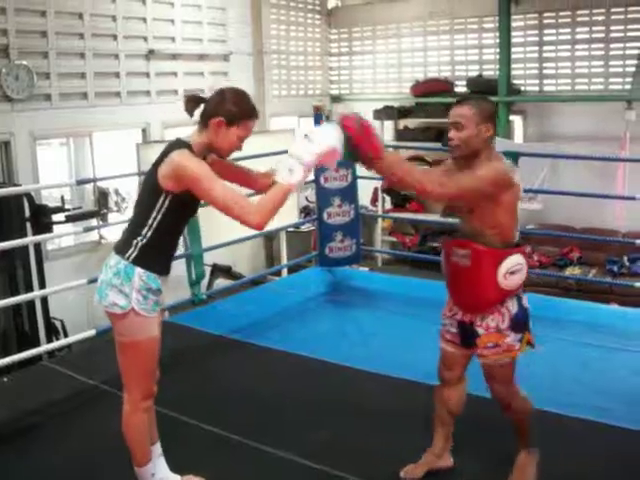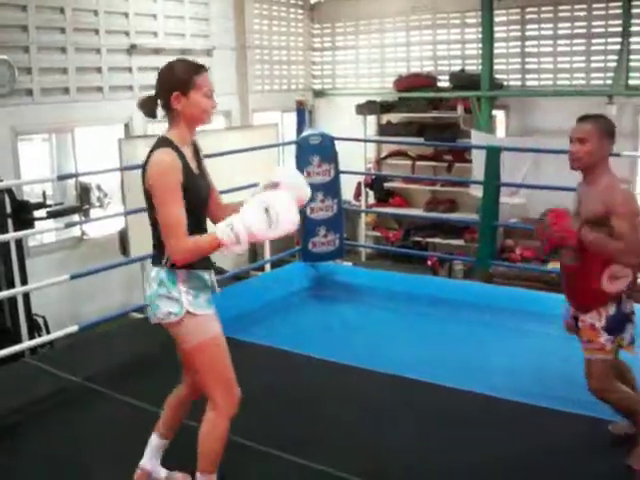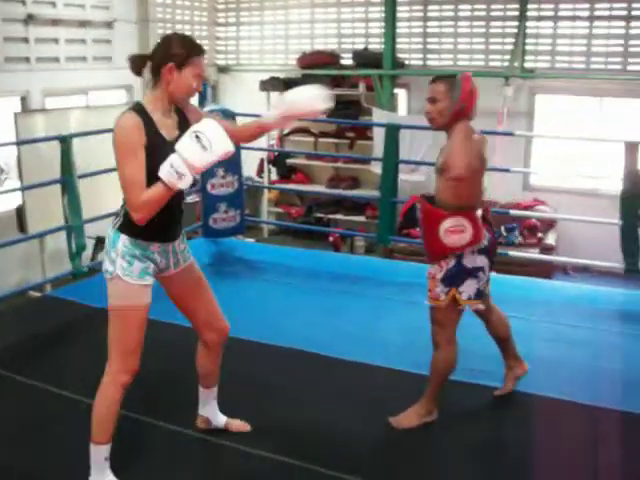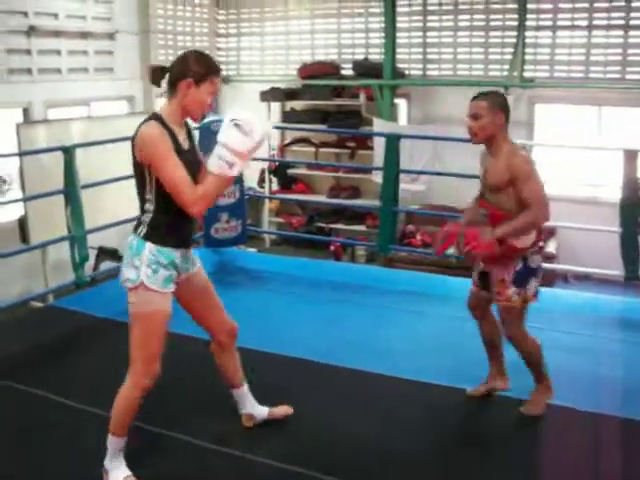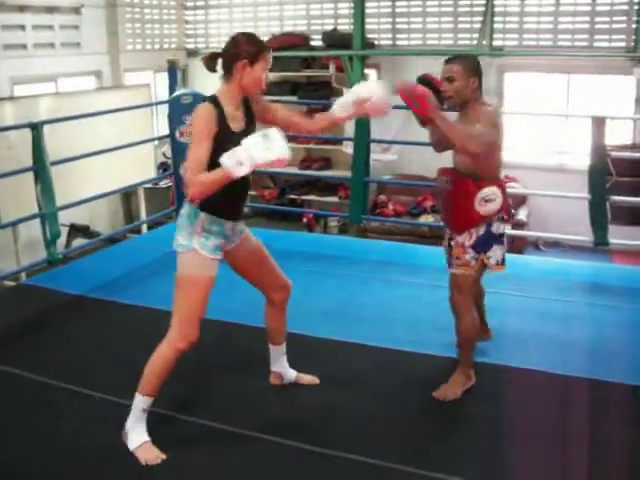
dt=0.7s
person 1, frame 1
left shoulder: (201, 158)
right shoulder: (184, 163)
left elbow: (260, 183)
right elbow: (254, 217)
left wrist: (302, 161)
right wrist: (298, 167)
left hip: (144, 278)
right hip: (132, 282)
left knee: (147, 388)
right knee: (139, 394)
person 1, frame 2
left shoulder: (190, 149)
right shoulder: (164, 161)
left elbow: (215, 210)
right elbow: (179, 250)
left wrist: (264, 199)
right wrist: (243, 229)
left hip: (192, 284)
right hip: (179, 287)
left knee: (195, 384)
right knee: (225, 399)
person 1, frame 3
left shoulder: (183, 114)
right shoulder: (131, 124)
left elbow: (241, 132)
right elbow: (138, 209)
left wrist: (289, 107)
right wrist: (184, 165)
left hip: (170, 247)
right hip: (130, 251)
left knee: (215, 330)
right knee: (123, 370)
left ankle: (209, 414)
person 1, frame 4
left shoulder: (184, 129)
right shoulder: (152, 133)
left elbow: (202, 186)
right elbow: (195, 203)
left hip: (182, 254)
right hip: (152, 257)
left knee: (225, 332)
right knee: (144, 374)
left ankle: (250, 410)
person 1, frame 5
left shoulder: (251, 106)
right shoulder: (206, 113)
left elbow: (305, 125)
right elbow: (194, 189)
left wrist: (352, 104)
right wrist: (242, 161)
left hip: (232, 224)
right hip: (201, 228)
left knee: (279, 291)
right knee: (183, 337)
left ankle: (280, 370)
right ankle: (135, 425)
person 2, frame 1
left shoulder: (495, 173)
right shoulder: (459, 167)
left elbow: (436, 190)
right elbow: (416, 182)
left wrist: (375, 150)
right wrist: (371, 156)
left hip: (496, 296)
right hip: (462, 294)
left knee: (502, 389)
right knee: (448, 374)
person 2, frame 2
right shoulder: (585, 185)
left wrist: (579, 235)
right wrist: (557, 234)
left hip: (605, 300)
right hip: (581, 293)
left knee: (601, 383)
right knee: (606, 363)
person 2, frame 3
left shoulder: (468, 141)
right shoulder: (459, 141)
left elbow: (459, 173)
left wrist: (459, 121)
right wrist: (430, 201)
left hip: (459, 249)
right hip: (462, 243)
left knee: (443, 330)
right knee: (484, 309)
left ankle: (427, 406)
right ankle: (515, 365)
person 2, frame 4
left shoulder: (518, 160)
right shoulder: (487, 156)
left elbow: (540, 211)
left wrist: (496, 235)
right wrist: (462, 224)
left hip: (516, 254)
right hip: (494, 251)
left knee: (514, 330)
right knee: (477, 306)
left ankle: (543, 386)
right ankle: (497, 375)
person 2, frame 5
left shoulder: (488, 115)
right shoulder: (460, 116)
left elbow: (472, 149)
right elbow: (442, 145)
left wrist: (433, 113)
right wrist: (432, 114)
left hip: (479, 218)
right hip: (459, 212)
left knee: (459, 296)
right knee: (467, 281)
left ankle: (463, 372)
right ankle: (482, 328)
